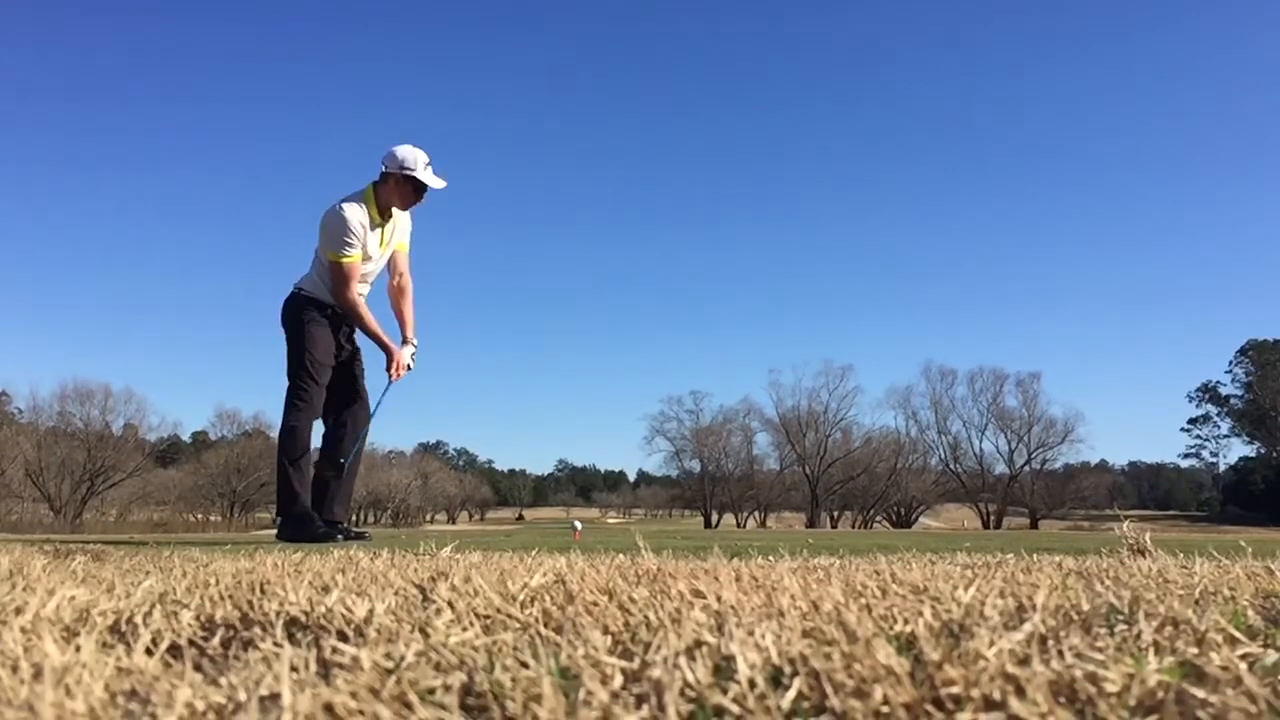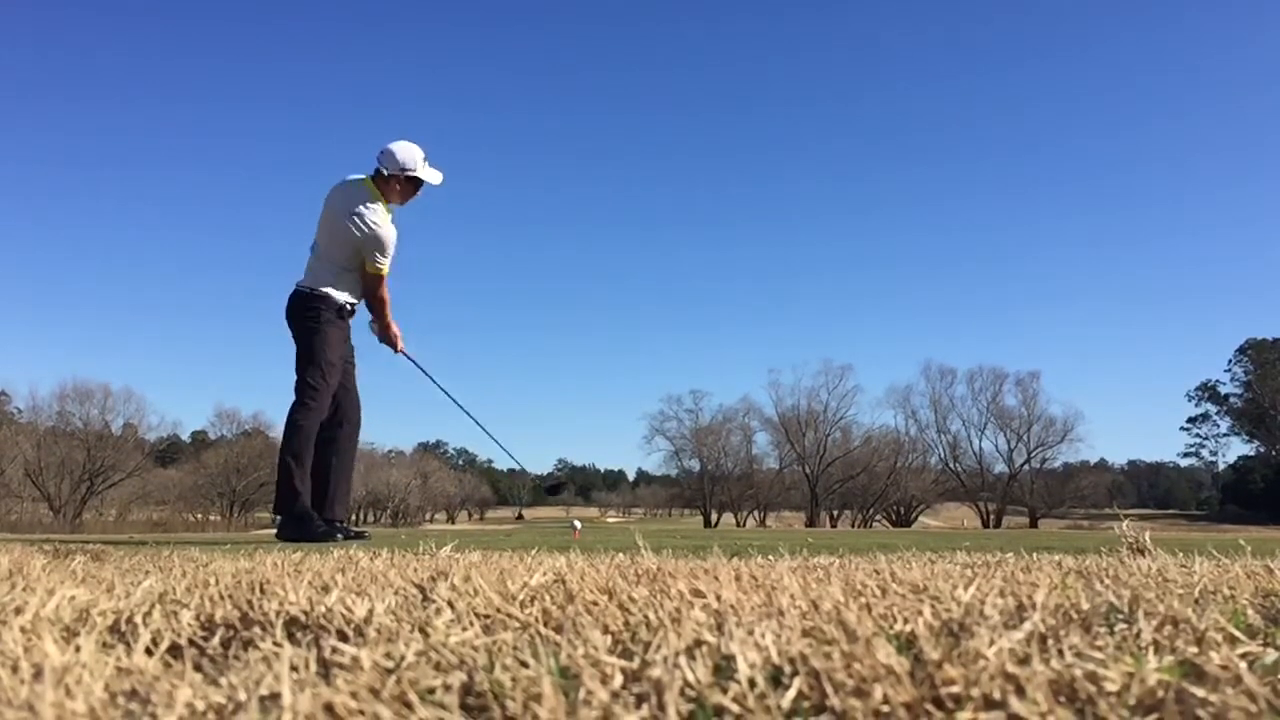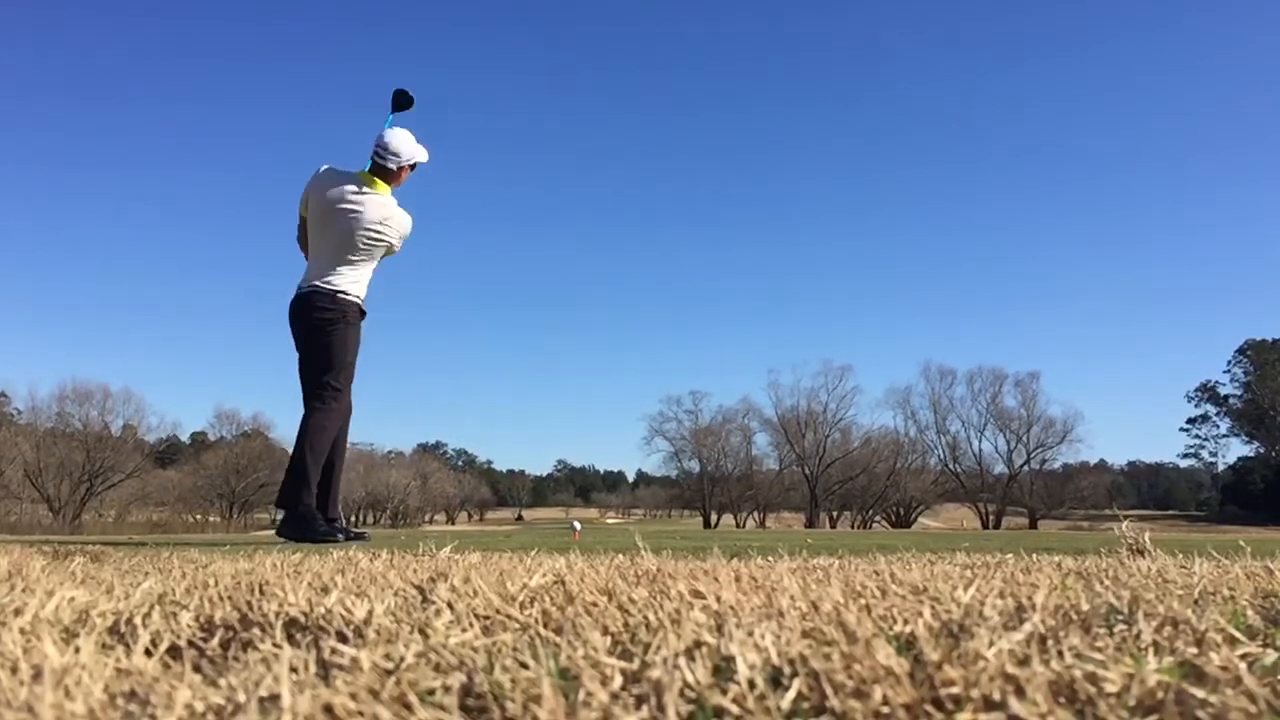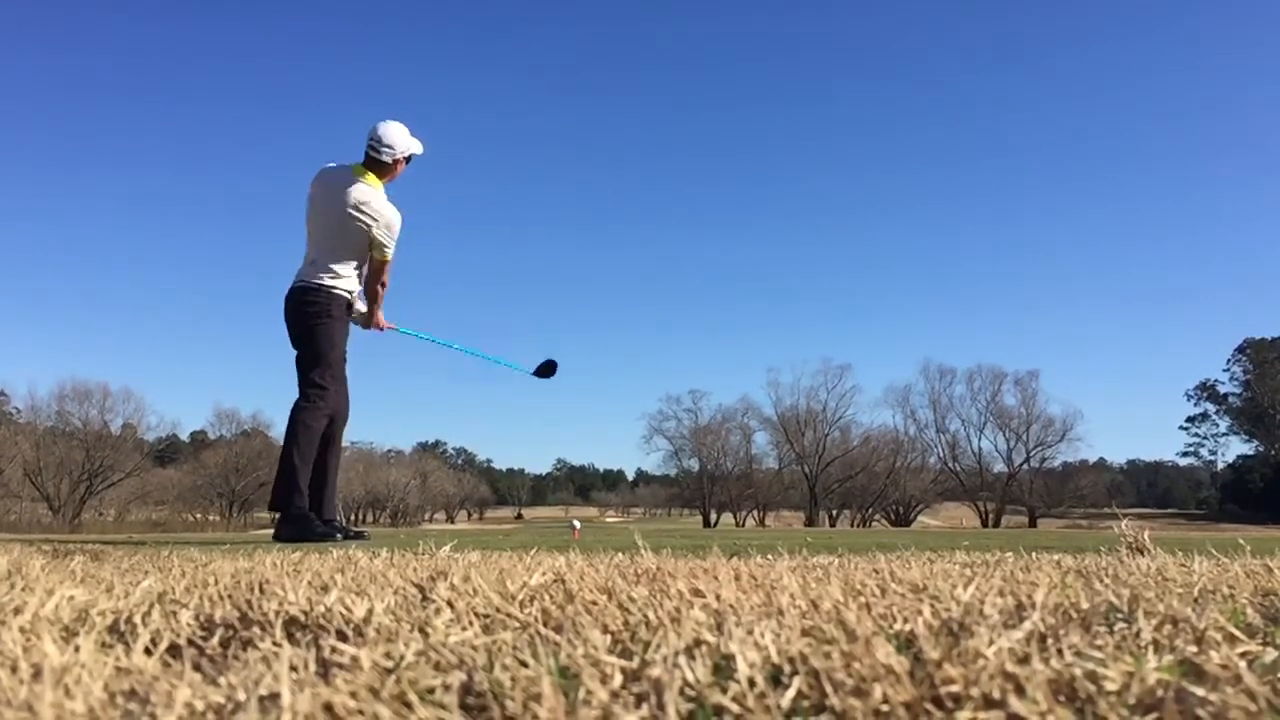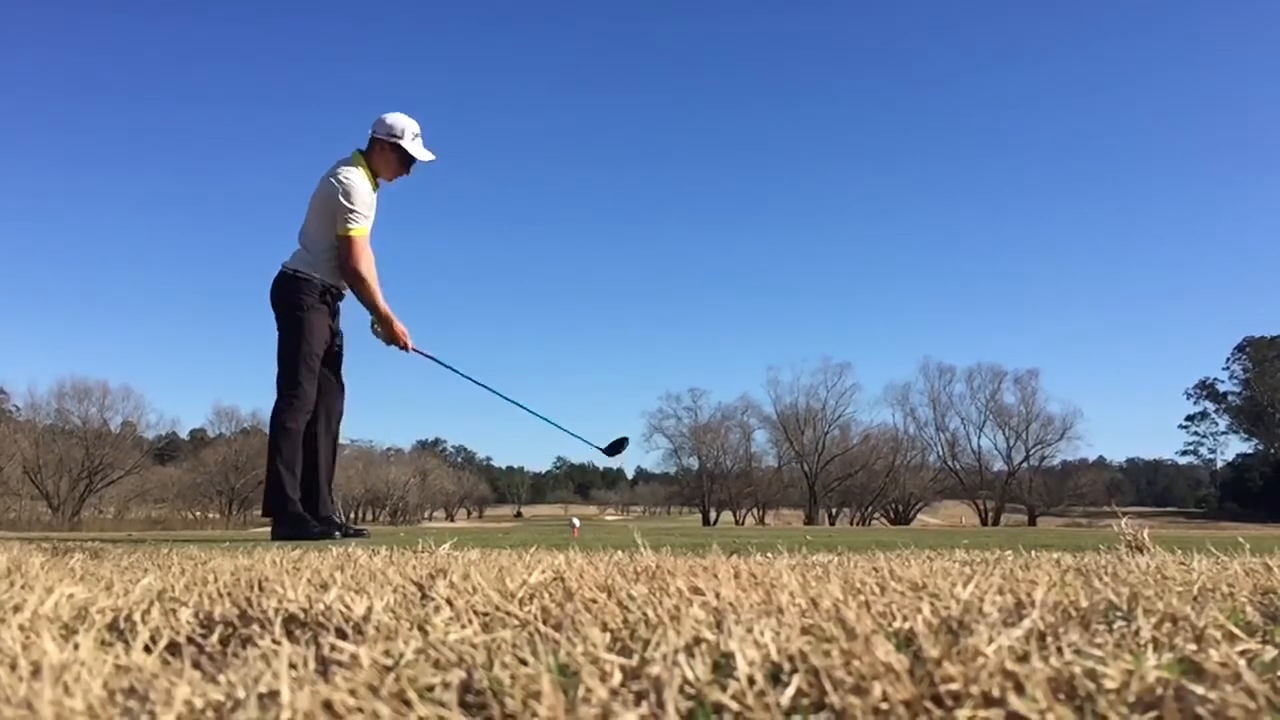
dt=0.5s
person 1, frame 1
left shoulder: (400, 219)
right shoulder: (348, 217)
left elbow: (400, 280)
right elbow: (346, 293)
left wrist: (408, 340)
right wrist: (387, 347)
left hip: (340, 320)
right hip: (311, 311)
left knee: (353, 413)
right knee: (305, 403)
left ankle: (328, 516)
right ankle: (294, 515)
person 1, frame 2
left shoulder: (349, 186)
right shoulder: (379, 227)
right elbow: (375, 295)
left wrist: (387, 321)
right wrist: (388, 328)
left hip: (329, 313)
right hip: (320, 311)
left knee: (344, 413)
right knee: (313, 403)
left ankle: (328, 515)
right ankle: (294, 513)
person 1, frame 3
left shoulder: (324, 180)
right shoulder: (399, 222)
left elbow: (303, 238)
left hip: (305, 303)
right hip: (339, 311)
left knee: (332, 407)
right knee: (329, 405)
left ankle: (324, 515)
right ankle: (298, 511)
person 1, frame 4
left shoulder: (326, 176)
right shoulder: (386, 214)
right elbow: (378, 281)
right wrist: (373, 314)
left hip: (305, 298)
right hip: (326, 305)
left knee: (333, 408)
right knee: (317, 401)
left ankle: (321, 514)
right ankle: (292, 511)
person 1, frame 5
left shoulder: (361, 180)
right shoulder: (353, 184)
left elbow: (362, 254)
right elbow: (353, 267)
left wrist: (382, 314)
right wrist: (387, 319)
left hip: (321, 298)
right hip: (303, 293)
left knee: (326, 403)
right knee: (298, 398)
left ankle: (317, 510)
right ankle: (286, 513)
